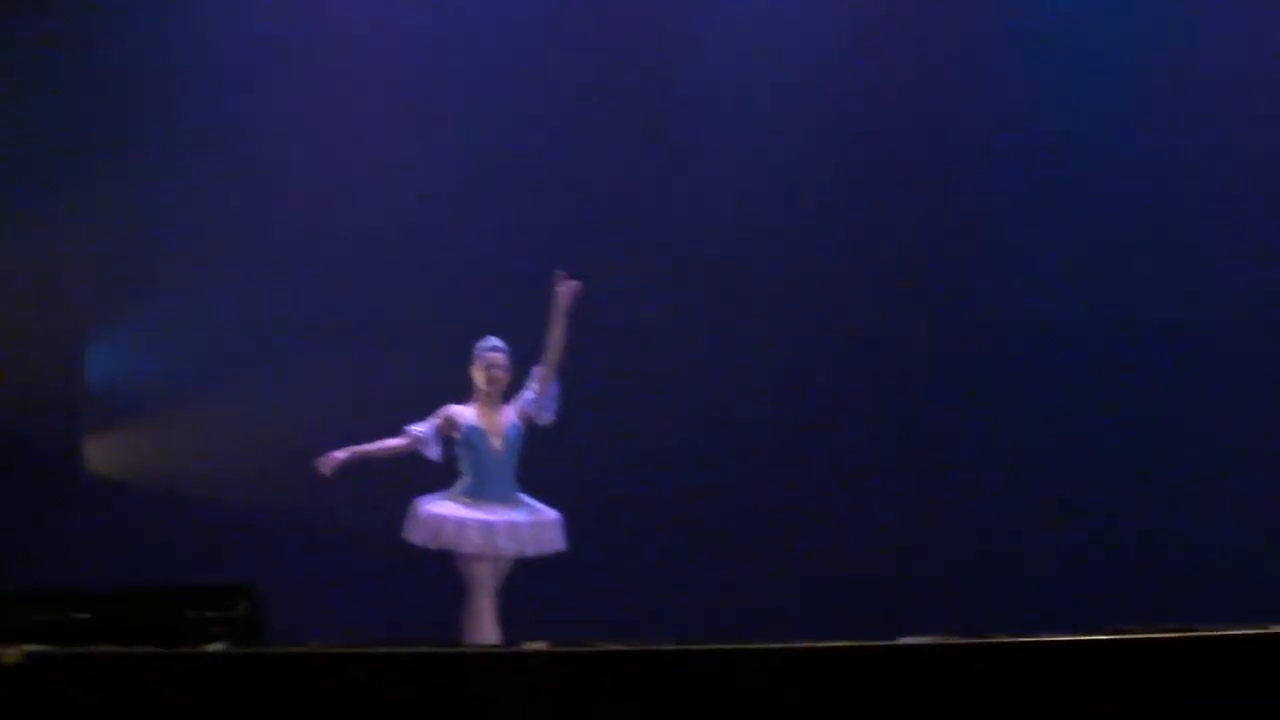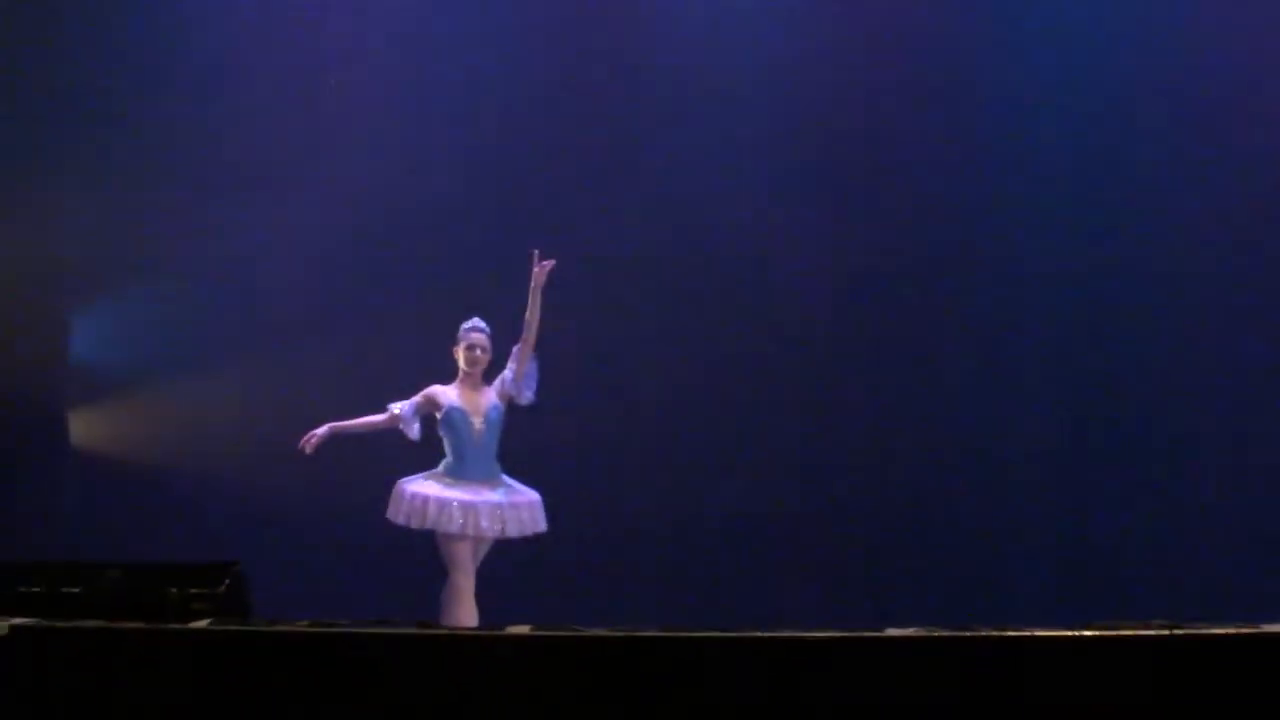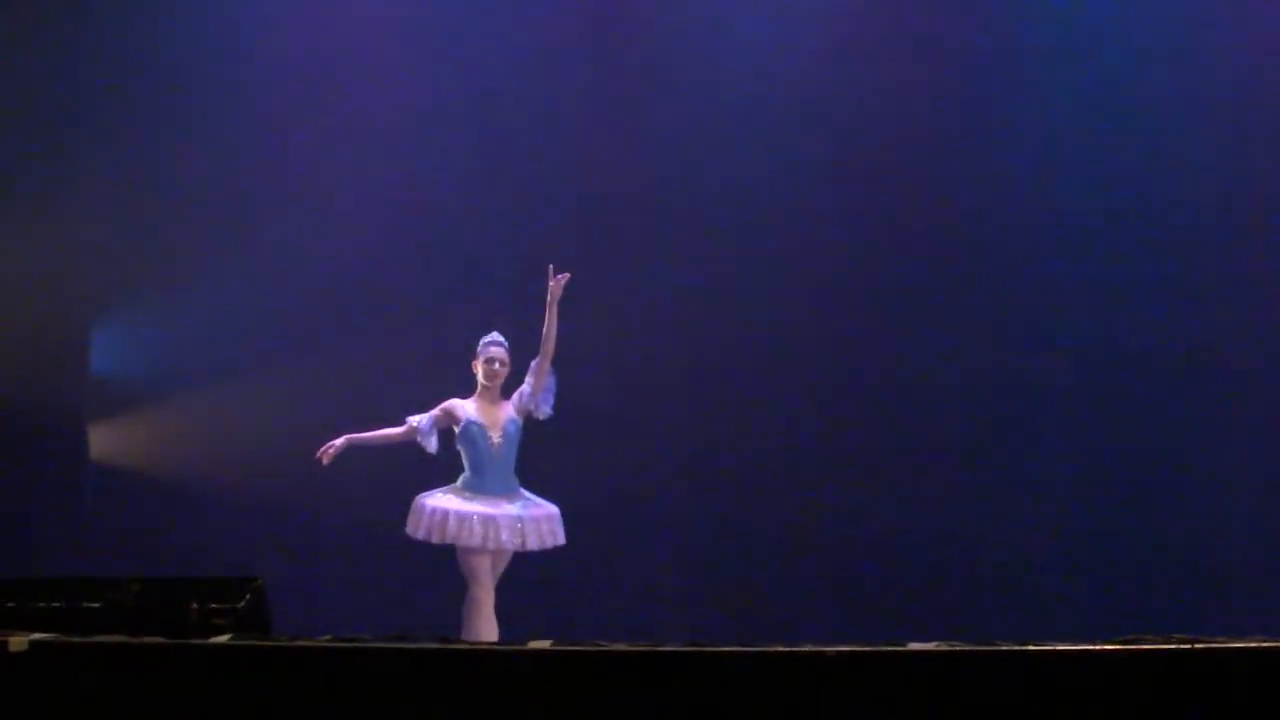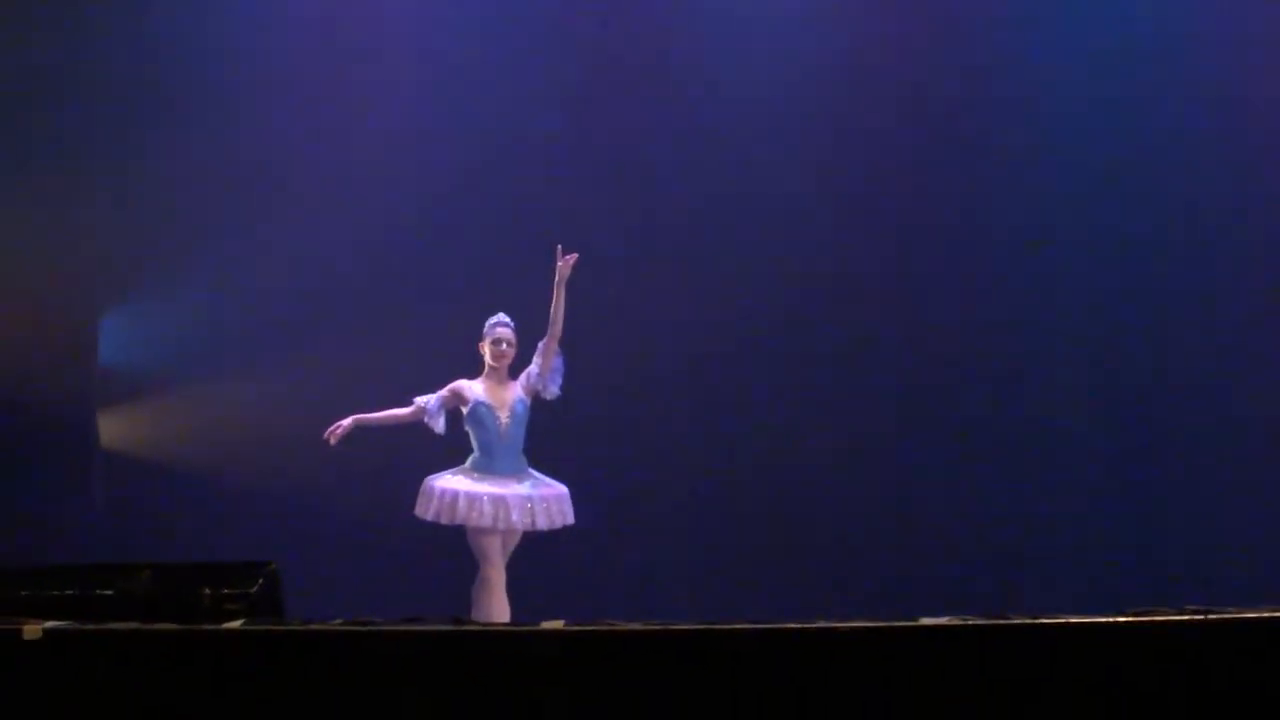
dt=0.5s
person 1, frame 1
left shoulder: (518, 412)
right shoulder: (455, 415)
left elbow: (550, 363)
right elbow: (405, 442)
left wrist: (561, 309)
right wrist: (350, 453)
left hip: (508, 513)
right hip: (469, 511)
left knee: (485, 596)
right knee: (481, 597)
person 1, frame 2
left shoulder: (500, 392)
right shoulder: (438, 395)
left elbow: (527, 342)
right elbow: (386, 419)
left wrist: (536, 288)
right wrist: (331, 428)
left hip: (490, 493)
right hip: (451, 491)
left knee: (462, 576)
right knee: (462, 578)
person 1, frame 3
left shoulder: (518, 406)
right shoulder: (457, 409)
left elbow: (546, 356)
right elbow: (403, 432)
left wrist: (553, 302)
right wrist: (349, 439)
left hip: (508, 507)
right hip: (471, 505)
left knee: (482, 591)
right knee: (481, 592)
person 1, frame 4
left shoulder: (525, 386)
right shoulder: (464, 389)
left elbow: (553, 337)
right elbow: (411, 412)
left wrist: (560, 283)
right wrist: (357, 420)
left hip: (518, 487)
right hip: (479, 486)
left knee: (492, 572)
right knee: (493, 572)
